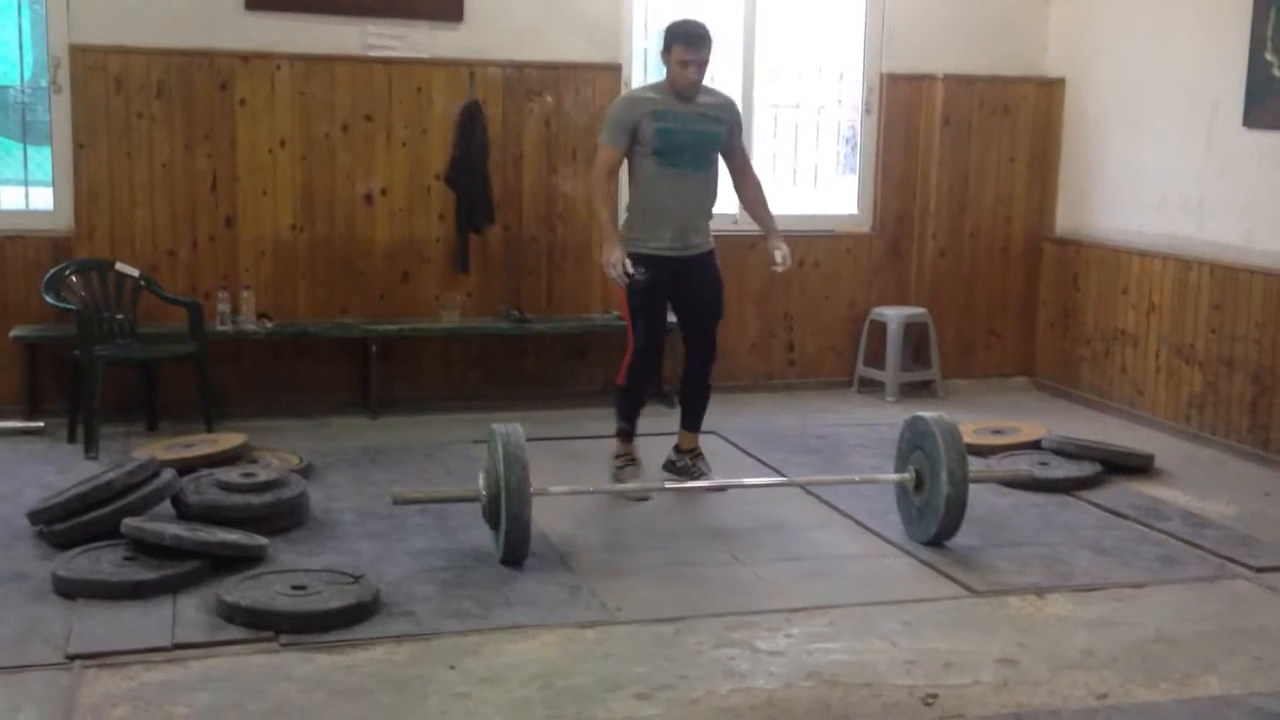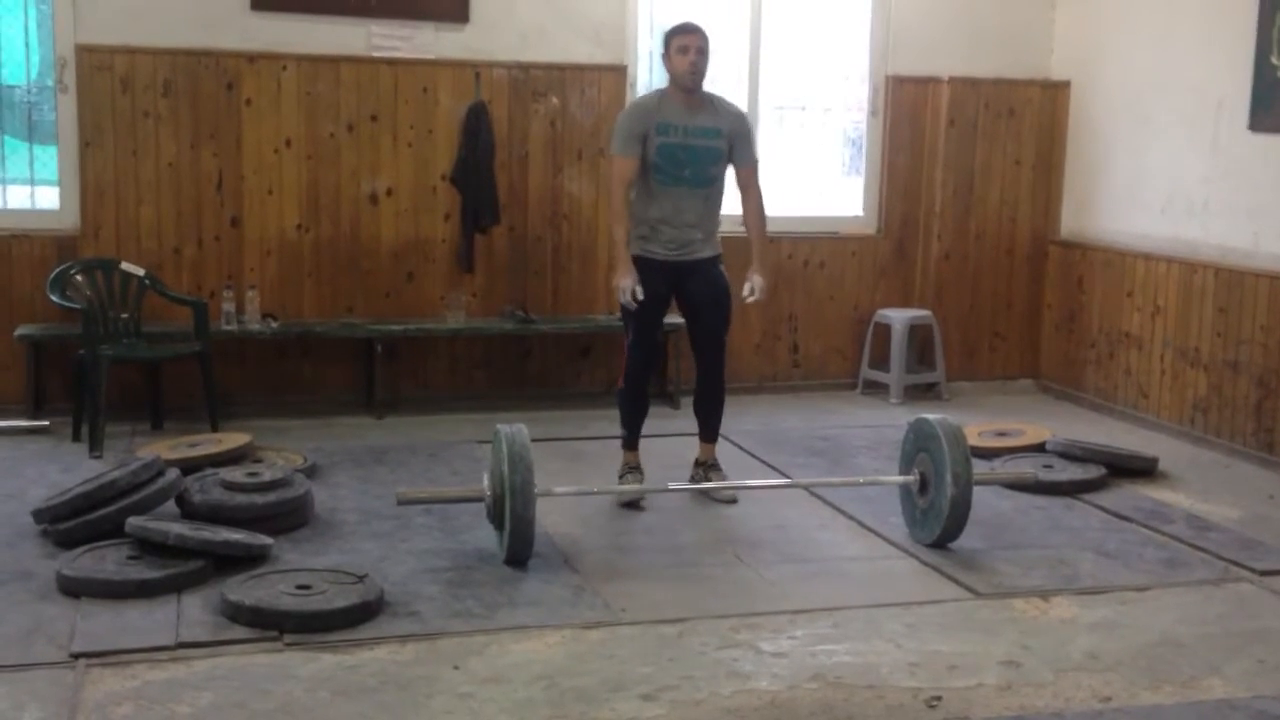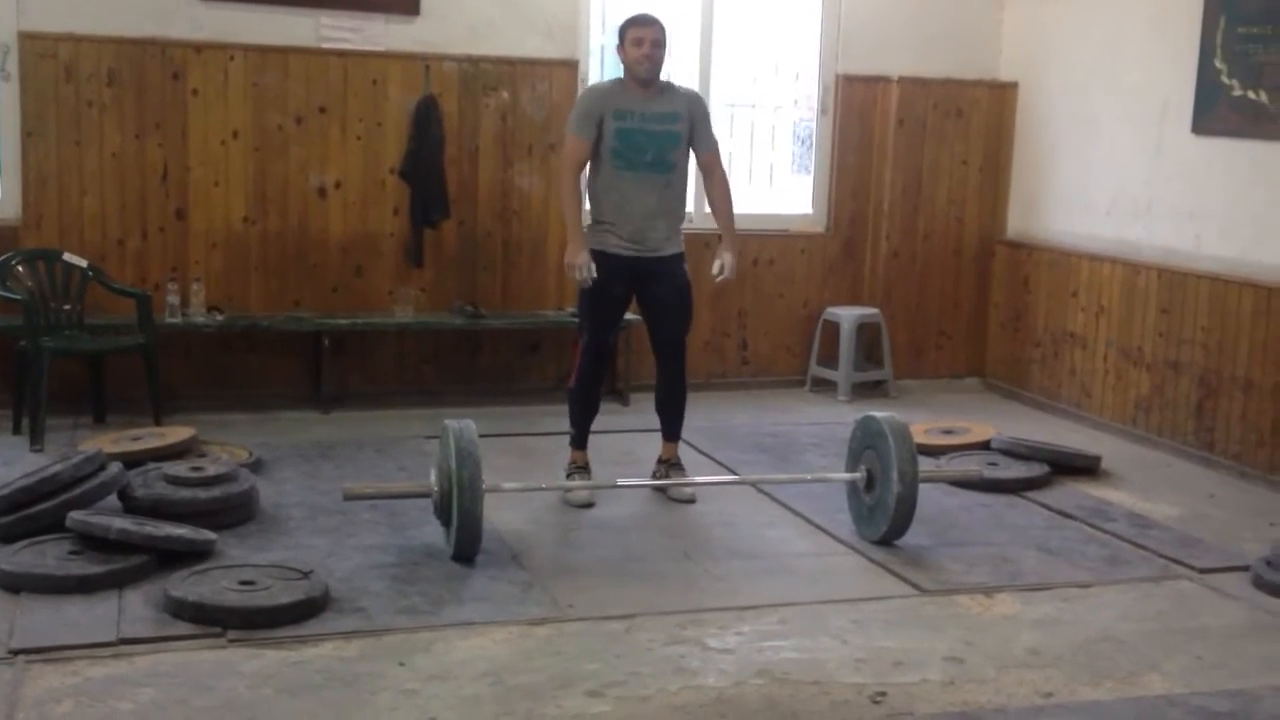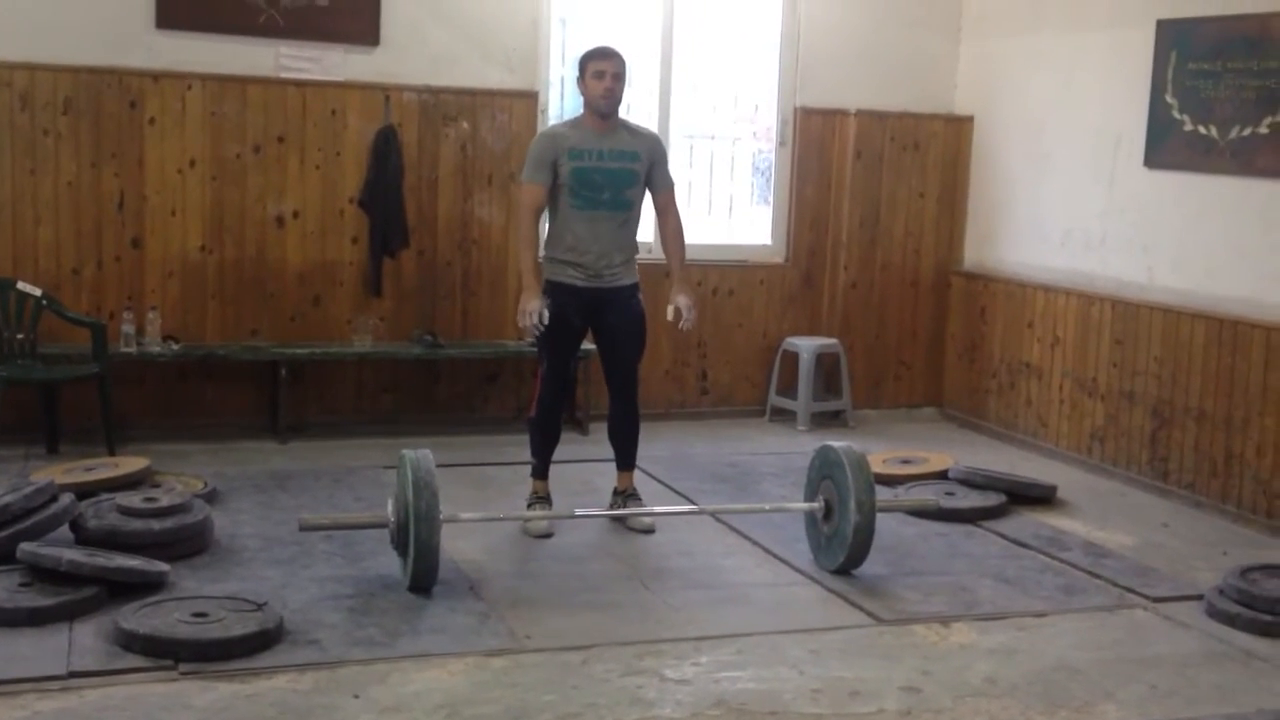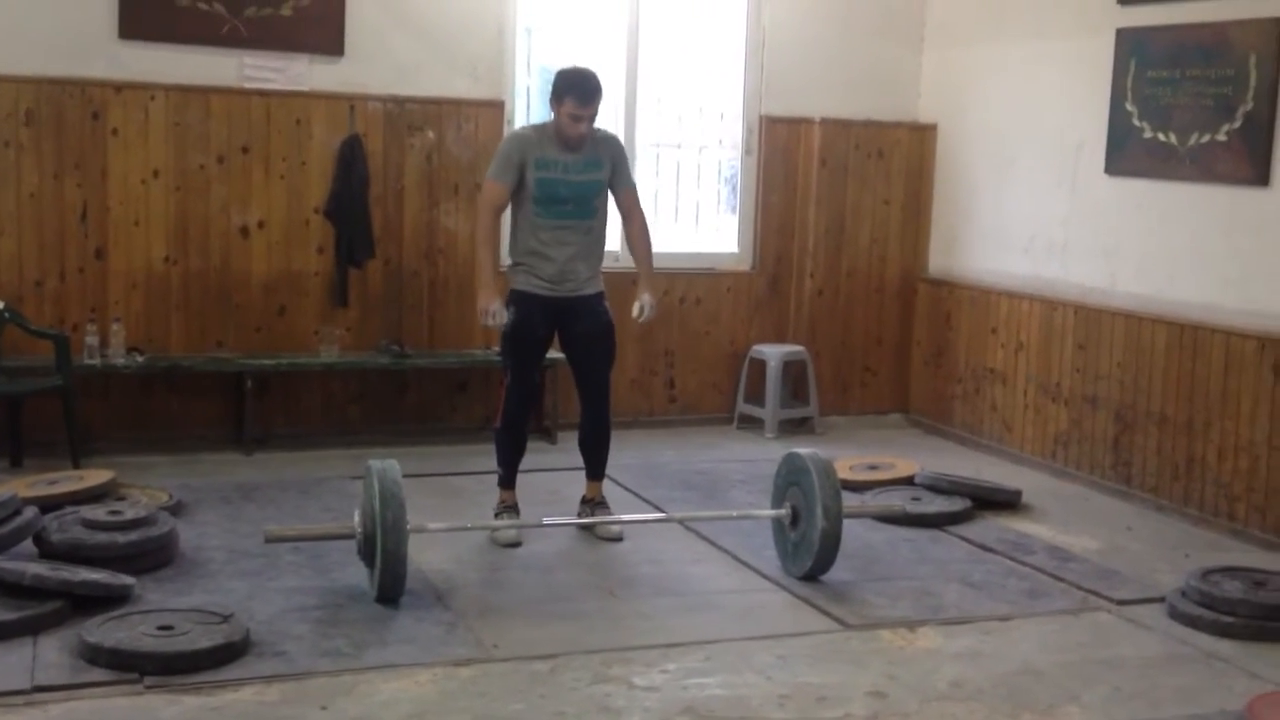
dt=1s
person 1, frame 1
left shoulder: (723, 109)
right shoulder: (633, 106)
left elbow: (743, 175)
right elbow: (602, 175)
left wrist: (773, 234)
right wrist: (610, 240)
left hip: (698, 254)
right hip: (646, 254)
left knee: (703, 352)
right knee: (644, 353)
left ankle: (686, 450)
right ankle: (624, 453)
person 1, frame 2
left shoulder: (731, 119)
right shoulder: (641, 114)
left elbow: (750, 191)
right elbow: (620, 189)
left wrist: (756, 264)
right wrist: (623, 263)
left hip: (703, 258)
right hip: (648, 257)
left knee: (712, 360)
right knee: (640, 359)
left ankle: (706, 461)
right ankle: (630, 464)
person 1, frame 3
left shoulder: (688, 103)
right shoulder: (599, 99)
left elbow: (713, 172)
right elbow: (570, 168)
left wrist: (727, 241)
right wrist: (575, 241)
left hip: (666, 255)
right hip: (608, 253)
left knee: (673, 358)
right knee: (593, 357)
left ankle: (669, 460)
right ankle: (577, 463)
person 1, frame 4
left shoulder: (647, 144)
right shoulder: (553, 141)
left elbow: (667, 214)
right elbow: (529, 216)
left wrist: (679, 285)
right wrist: (529, 288)
left hip: (621, 288)
right hip: (563, 286)
left knee: (625, 390)
right knee: (552, 390)
left ankle: (625, 490)
right ankle: (539, 493)
person 1, frame 5
left shoulder: (609, 147)
right shoulder: (521, 145)
left elbow: (633, 215)
right elbow: (488, 213)
left wrist: (646, 283)
right wrist: (487, 287)
left hip: (587, 295)
right hip: (529, 294)
left knee: (597, 398)
right knee: (519, 399)
left ankle: (594, 498)
right ankle: (506, 502)
